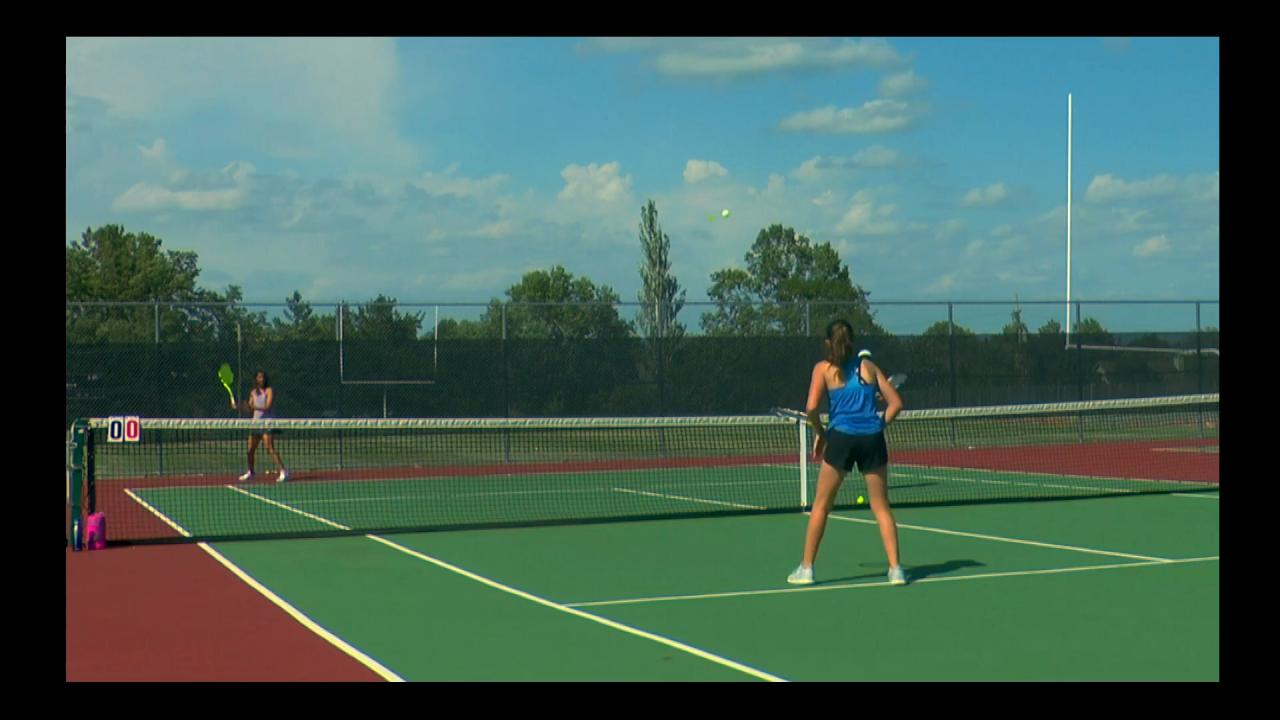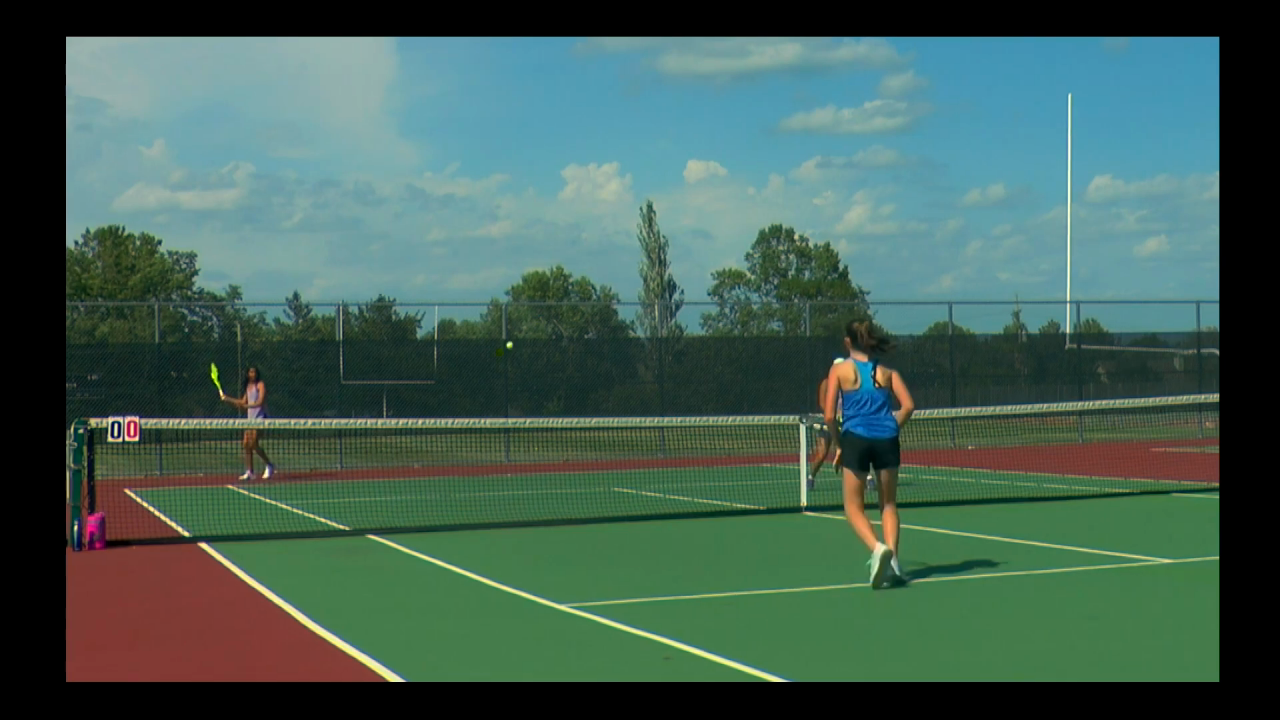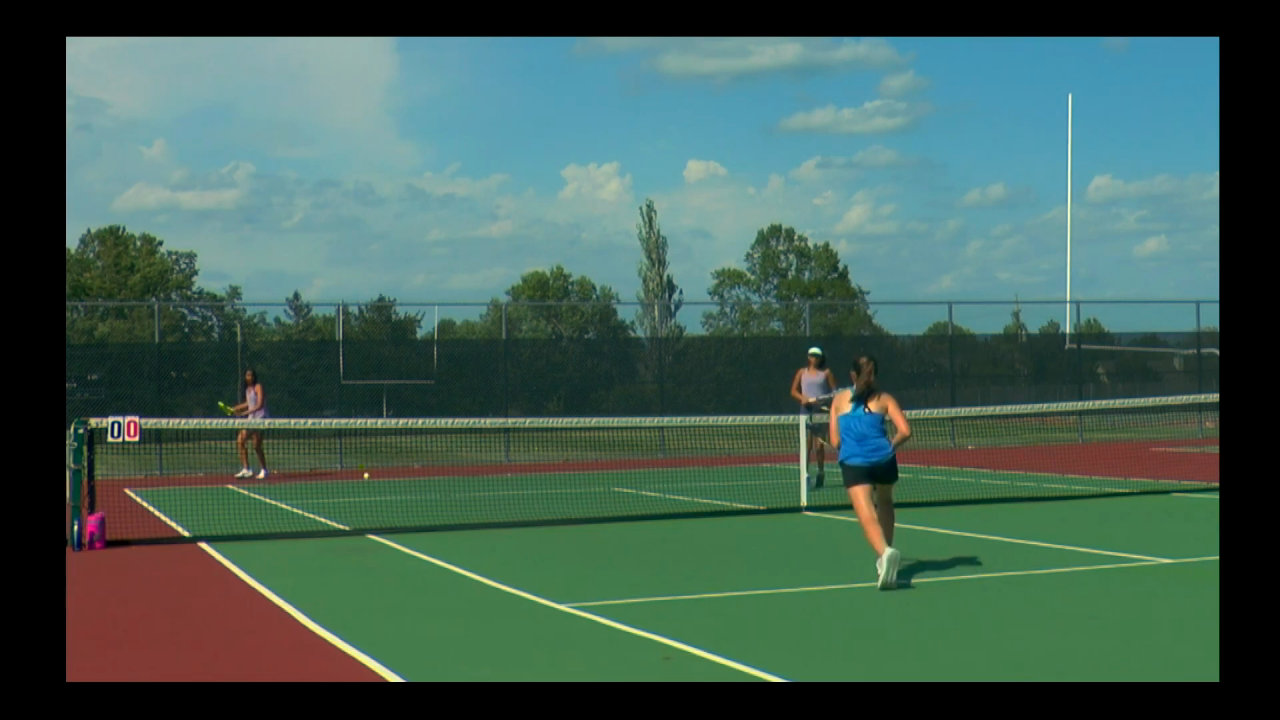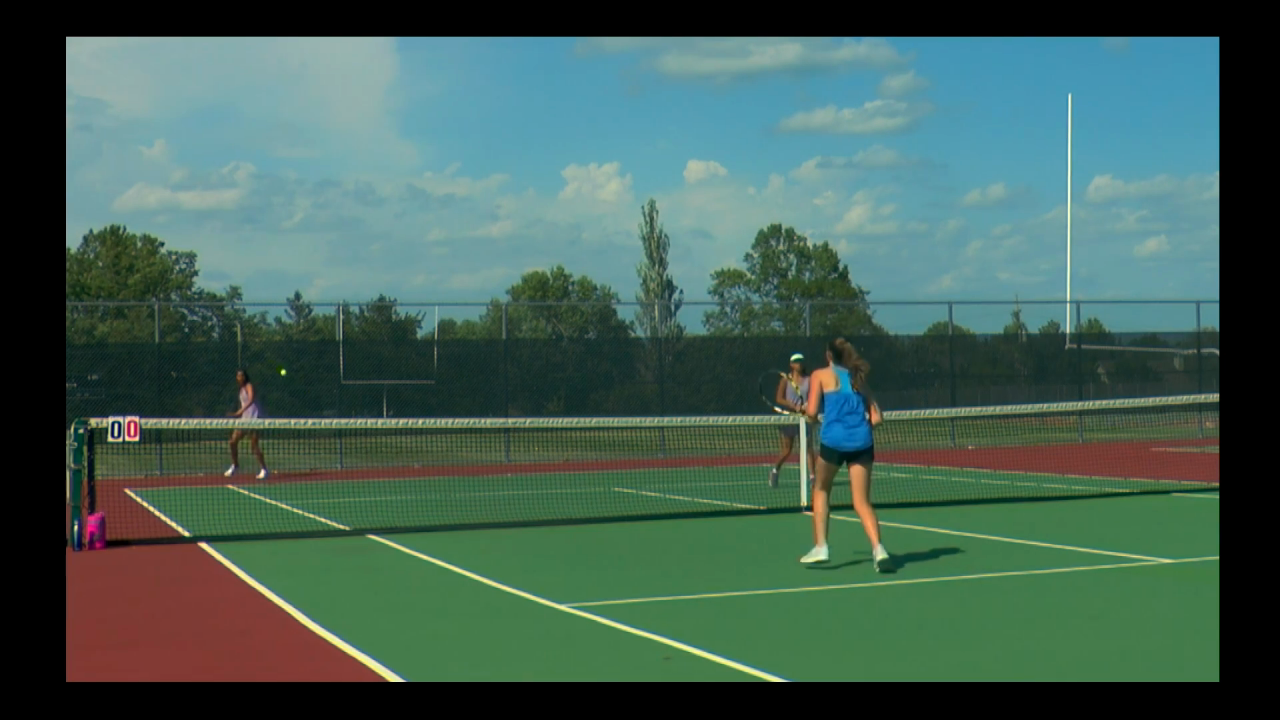
dt=0.3s
person 1, frame 1
left shoulder: (823, 367)
right shoulder: (869, 365)
left elbow: (812, 407)
right elbow: (896, 403)
left wrist: (818, 431)
left hip: (842, 437)
right hip: (872, 437)
left knee: (821, 504)
right knee: (881, 506)
left ankle: (807, 568)
right ankle: (895, 569)
person 1, frame 2
left shoulder: (839, 369)
right shoulder: (888, 370)
left elbow: (829, 415)
right elbow: (908, 406)
left wrist: (838, 441)
left hip: (857, 439)
right hip: (887, 439)
left knee: (854, 509)
right knee: (889, 504)
left ankle: (878, 549)
right ankle: (893, 560)
person 1, frame 3
left shoulder: (840, 398)
right shoulder: (885, 398)
left elbow: (835, 441)
right elbow: (905, 431)
left hip: (853, 462)
right hip: (883, 459)
left knee: (869, 521)
right knee: (885, 504)
left ankle: (887, 553)
right ankle: (886, 553)
person 1, frame 4
left shoulder: (820, 375)
right shoulder: (860, 380)
left elbow: (812, 411)
right elbow: (876, 418)
left wrist: (803, 409)
left hip: (833, 441)
right hip: (862, 442)
left knee: (821, 490)
right knee: (862, 503)
left ankle: (820, 547)
right ankle: (878, 549)
